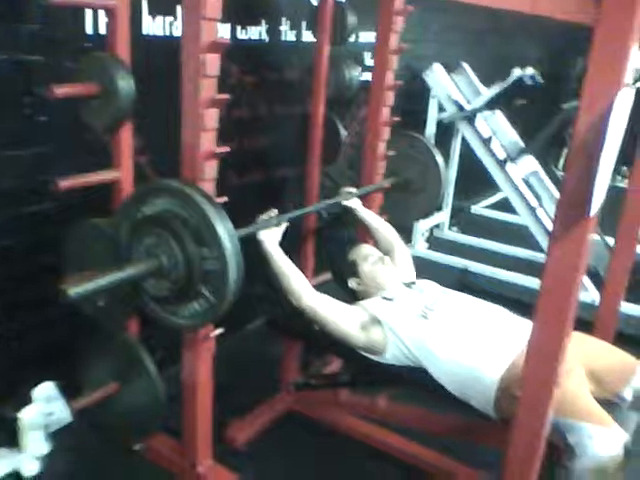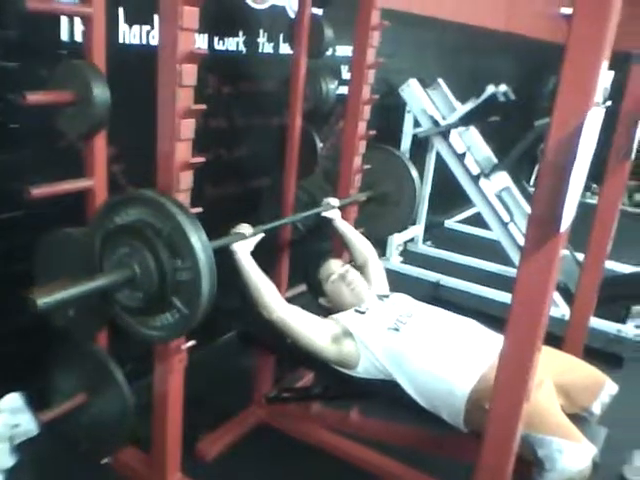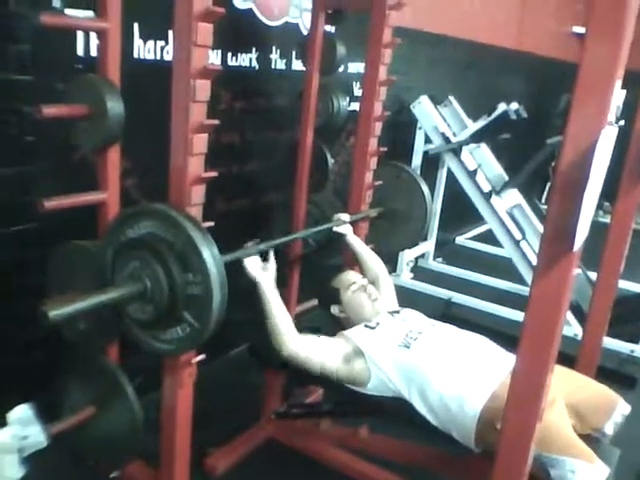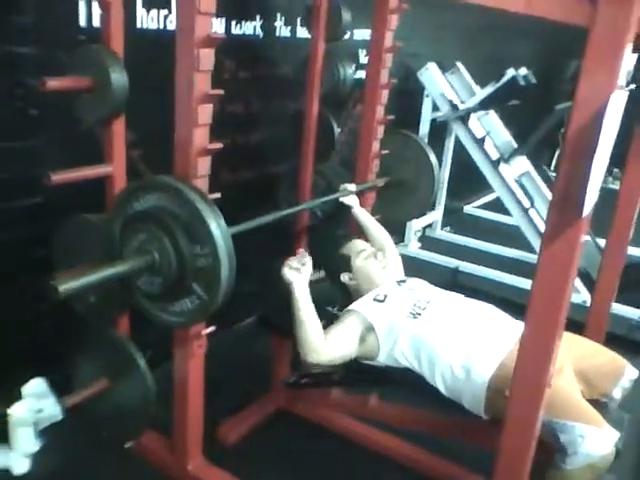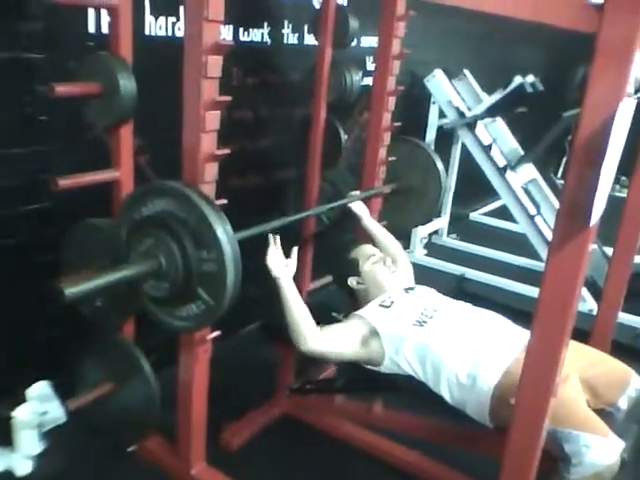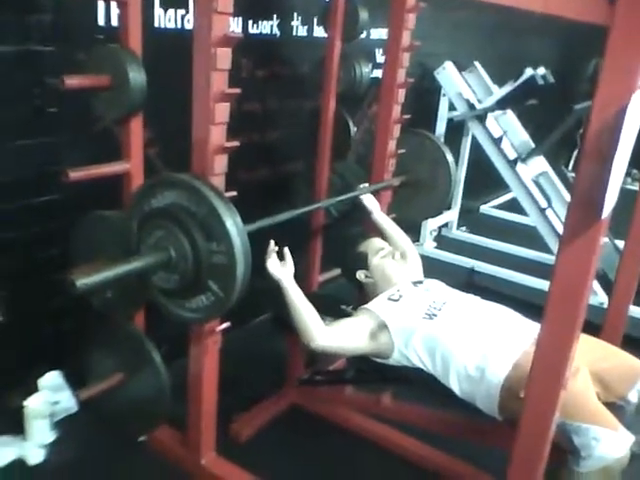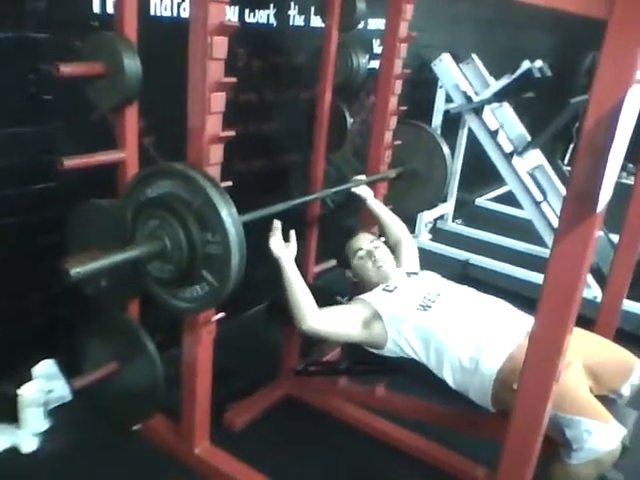
dt=0.7s
person 1, frame 1
left shoulder: (409, 284)
right shoulder: (368, 319)
left elbow: (398, 245)
right elbow: (306, 299)
left wrist: (360, 210)
right wrist: (270, 245)
left hip: (532, 338)
right hip: (508, 373)
person 1, frame 2
left shoulder: (383, 298)
right shoulder: (339, 333)
left elbow: (369, 258)
right elbow: (278, 311)
left wrist: (339, 223)
right wrist: (242, 254)
left hip: (505, 351)
right hip: (478, 385)
left knee: (610, 398)
person 1, frame 3
left shoulder: (391, 314)
right shoulder: (350, 349)
left elbow: (381, 275)
right elbow: (289, 346)
left wrist: (351, 238)
right wrist: (265, 281)
left hip: (515, 369)
right hip: (491, 403)
left knee: (619, 417)
person 1, frame 4
left shoulder: (400, 284)
right shoulder: (362, 319)
left elbow: (387, 247)
right elbow: (316, 353)
left wrist: (357, 209)
right wrist: (299, 285)
left hip: (523, 338)
right hip: (498, 371)
right knee: (592, 447)
person 1, frame 5
left shoulder: (408, 291)
right shoulder: (367, 328)
left elbow: (399, 254)
right elbow: (310, 341)
left wrist: (365, 218)
right wrist: (284, 280)
left hip: (529, 345)
right hip: (503, 379)
person 1, frame 6
left shoulder: (418, 283)
right shoulder: (375, 321)
left elbow: (408, 250)
right elbow: (318, 338)
left wrist: (375, 212)
right wrist: (286, 281)
left hip: (539, 339)
right hip: (512, 371)
person 1, frame 7
left shoulder: (409, 274)
right shoulder: (368, 311)
left elbow: (403, 237)
right elbow: (311, 321)
left wrist: (370, 201)
right wrist: (286, 261)
left hip: (532, 330)
right hip: (503, 364)
right knee: (599, 444)
